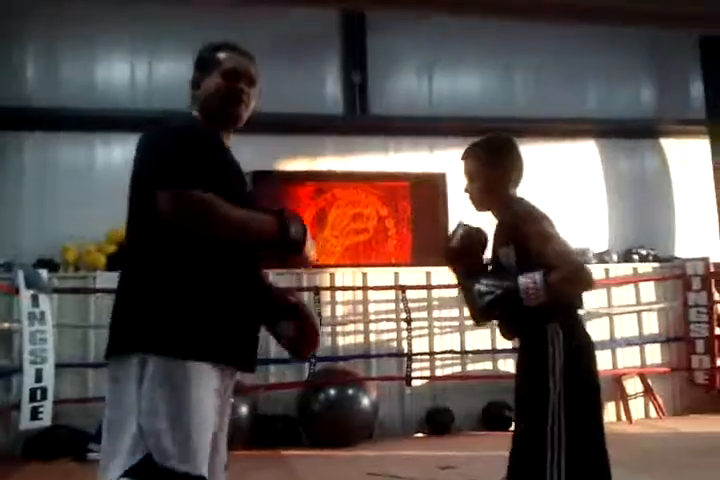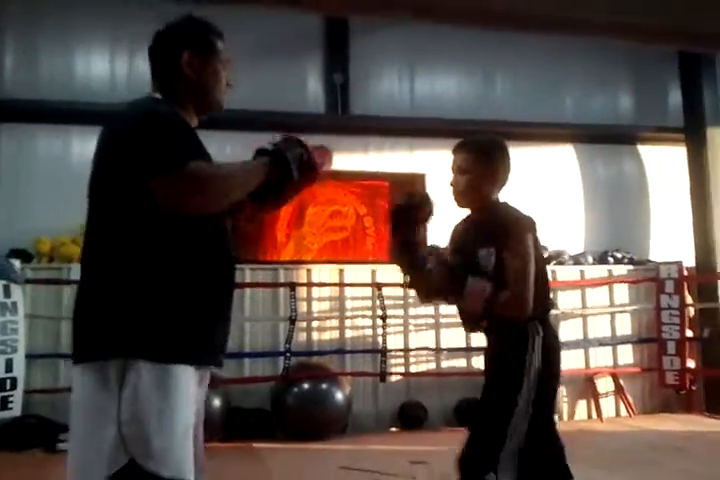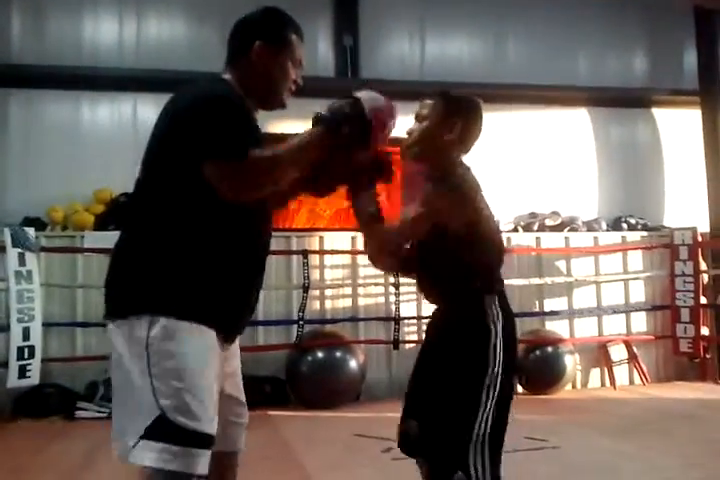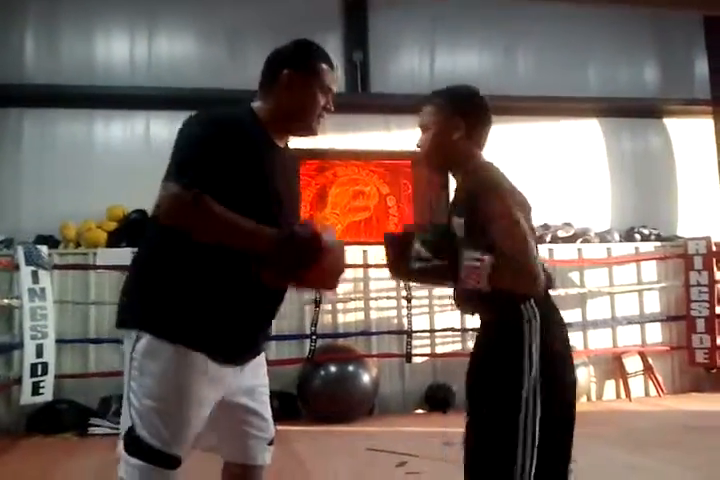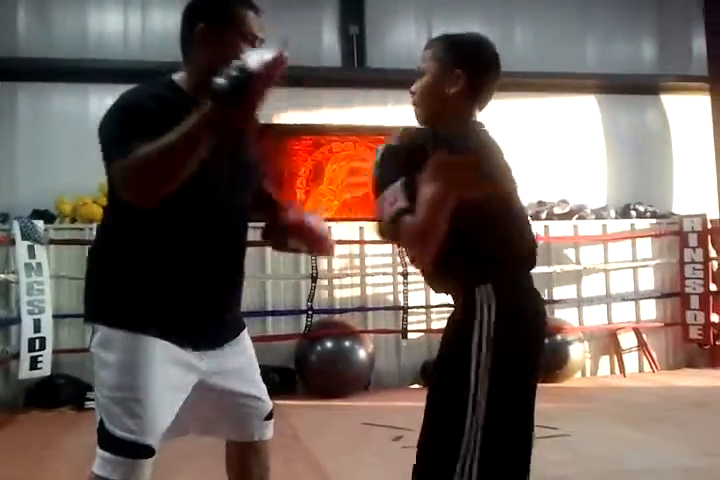
dt=1s
person 1, frame 1
left shoulder: (224, 162)
right shoulder: (174, 140)
right elbow: (182, 208)
left wrist: (274, 306)
right wrist: (282, 228)
left hip: (215, 345)
right hip: (166, 342)
person 1, frame 2
left shoulder: (168, 131)
right shoulder: (149, 122)
left elbow: (202, 207)
right elbow: (186, 194)
left wrist: (261, 181)
right wrist: (273, 166)
left hip: (173, 345)
right hip: (139, 346)
person 1, frame 3
left shoulder: (231, 114)
right shoulder: (211, 104)
left elbow: (256, 197)
right elbow: (239, 182)
left wrist: (308, 173)
right wrist: (327, 135)
left hip: (207, 309)
right hip: (165, 305)
person 1, frame 4
left shoulder: (284, 158)
right shoulder: (218, 130)
right elbow: (174, 206)
left wrist: (302, 257)
right wrist: (273, 243)
left hip: (241, 339)
right hip: (175, 329)
person 1, frame 5
left shoulder: (233, 114)
right shoulder: (140, 109)
right elbow: (140, 188)
left wrist: (285, 218)
right wrist: (216, 111)
left hip: (217, 319)
right hip: (141, 321)
left knee: (253, 427)
person 2, frame 1
left shoulder: (527, 221)
right shoulder: (505, 229)
left elbow: (580, 276)
right elbow: (503, 313)
left wrist: (513, 290)
right wrist: (469, 272)
left hip: (556, 346)
right hip: (537, 348)
person 2, frame 2
left shoulder: (515, 225)
right shoulder: (465, 231)
left elbow: (520, 305)
right elbow: (431, 291)
left wrist: (460, 286)
right wrist: (408, 244)
left hip: (527, 346)
right hip: (502, 346)
person 2, frame 3
left shoulder: (451, 189)
right shoulder: (436, 185)
left elbow: (385, 254)
right elbow: (396, 260)
left wrist: (364, 197)
left hip: (481, 323)
right hip: (450, 318)
right knee: (427, 443)
person 2, frame 4
left shoulder: (486, 189)
right shoulder: (470, 189)
left elbow: (528, 278)
left wrist: (458, 267)
left hip: (525, 333)
right hip: (502, 333)
person 2, frame 5
left shoulder: (452, 148)
right shoulder: (463, 146)
left elbow: (422, 248)
left wrist: (392, 190)
right wrist: (396, 190)
left hip: (491, 314)
right hip: (492, 310)
